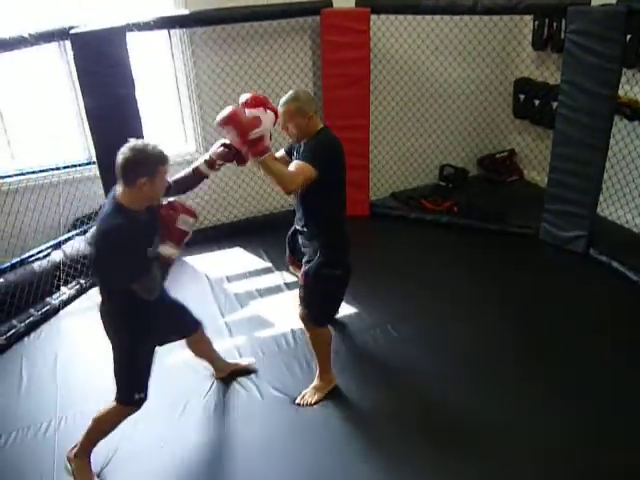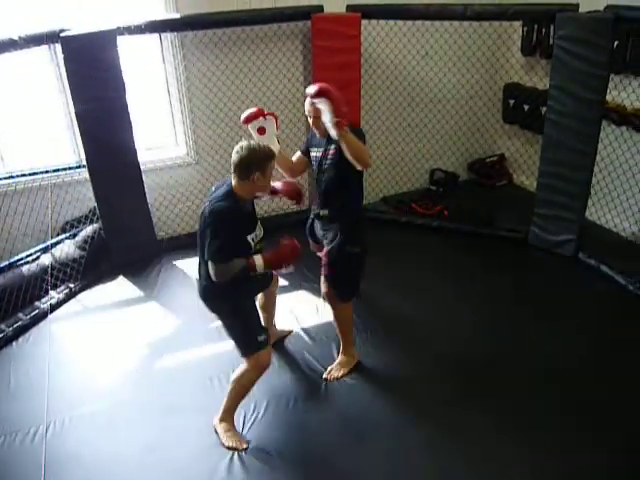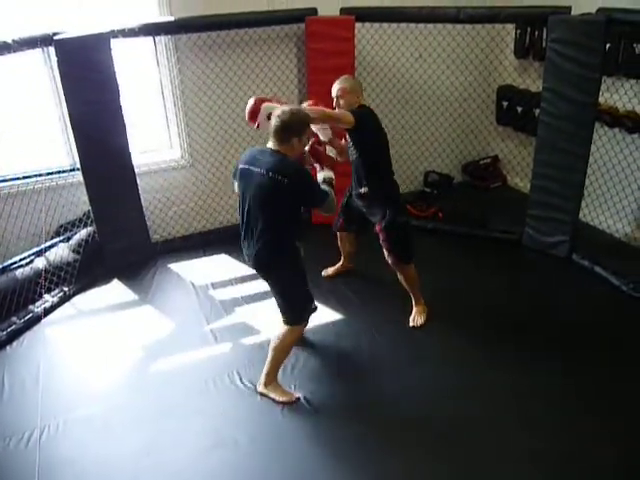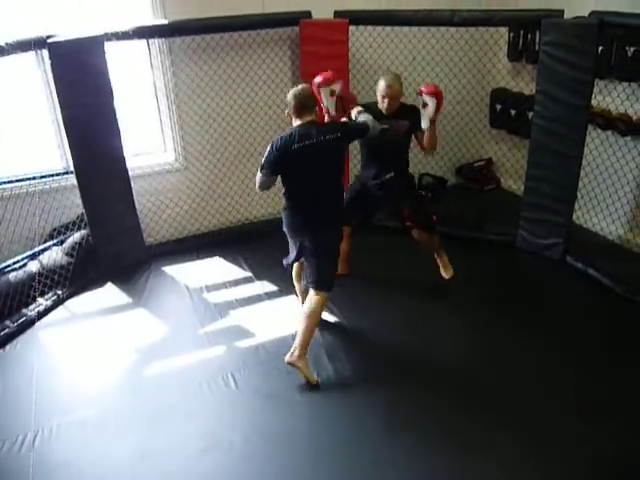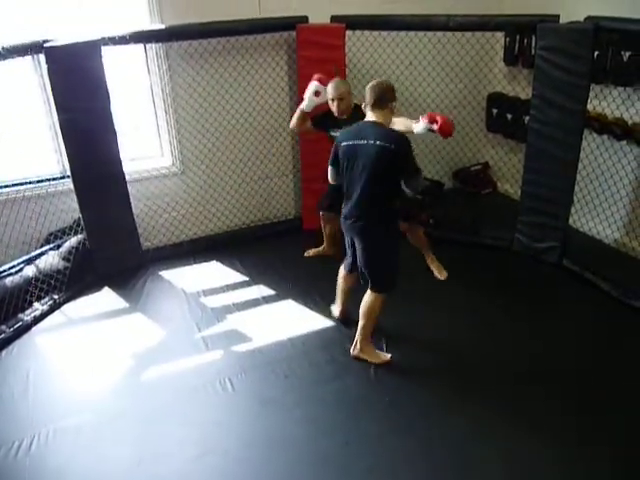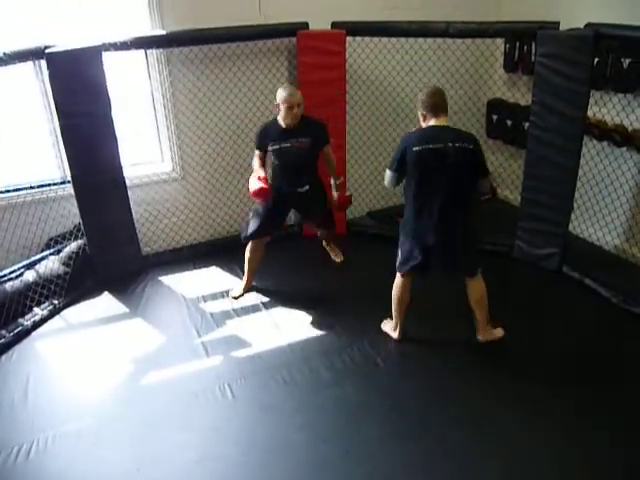
dt=0.5s
person 1, frame 1
left shoulder: (127, 195)
right shoulder: (116, 231)
left elbow: (172, 188)
right elbow: (149, 289)
left wrist: (210, 162)
right wrist: (171, 242)
left hip: (151, 303)
right hip: (131, 319)
left knee: (195, 329)
right knee: (129, 402)
left ankle: (222, 367)
person 1, frame 2
left shoulder: (237, 186)
right shoulder: (223, 212)
right elbow: (220, 272)
left wrist: (275, 188)
right wrist: (266, 260)
left hip: (240, 273)
right hip: (223, 291)
left knee: (271, 279)
right knee: (259, 359)
left ankle: (270, 330)
right ankle: (224, 419)
person 1, frame 3
left shoulder: (248, 157)
right shoulder: (293, 174)
left elbow: (238, 188)
right elbow: (330, 208)
right wrist: (326, 177)
left hip: (255, 246)
right hip: (274, 256)
right knee: (296, 322)
left ankle: (301, 305)
right ankle: (268, 381)
person 1, frame 4
left shoulder: (282, 143)
right shoulder: (337, 131)
left elbow: (262, 185)
right elbow: (370, 126)
right wrist: (359, 114)
left hip: (294, 221)
right hip: (325, 223)
left knee: (300, 261)
right knee: (319, 290)
left ankle: (303, 304)
right ankle: (299, 353)
person 1, frame 5
left shoulder: (346, 135)
right shoulder: (397, 141)
left elbow: (332, 178)
right elbow: (415, 185)
right wrist: (399, 173)
left hip: (350, 217)
right hip: (377, 223)
left knee: (352, 263)
right knee: (378, 286)
left ankle: (339, 305)
right ankle: (361, 345)
person 1, frame 6
left shoulder: (411, 141)
right shoulder: (469, 142)
left elbow: (390, 181)
right elbow: (485, 187)
left hip: (417, 223)
right hip: (456, 224)
left knee: (404, 274)
right knee: (472, 275)
left ankle: (396, 325)
right ankle: (484, 329)
person 2, frame 1
left shoulder: (325, 146)
right shoulder: (302, 141)
left elbow: (289, 184)
right elbow: (274, 165)
left wrist: (258, 147)
right wrist: (258, 137)
left hip: (326, 239)
right hip: (306, 230)
left knee: (310, 314)
right knee: (300, 269)
left ankle: (325, 378)
right ankle: (327, 304)
person 2, frame 2
left shoulder: (350, 134)
right shoulder: (314, 136)
left elbow: (363, 163)
right elbow: (293, 169)
left wrist: (338, 127)
right wrist: (269, 145)
left hip: (344, 222)
right hip: (321, 215)
left knee: (333, 290)
right knee: (321, 250)
left ankle: (348, 353)
right ankle: (342, 277)
person 2, frame 3
left shoulder: (363, 116)
right shoulder: (352, 119)
left elbow: (328, 116)
right elbow: (347, 151)
right wrist: (328, 143)
left hip: (383, 196)
right hip: (359, 191)
left knee: (397, 256)
right knee: (343, 227)
left ankle: (418, 303)
right ankle: (346, 263)
person 2, frame 4
left shoulder: (411, 113)
right shoulder: (363, 111)
left elbow: (428, 148)
left wrist: (429, 123)
left hip: (399, 182)
right hip: (367, 181)
left knee: (421, 230)
right knee: (342, 224)
left ankle: (440, 256)
right ankle: (341, 266)
person 2, frame 5
left shoulder: (368, 116)
right shoulder: (329, 117)
left elbow: (395, 123)
right elbow: (295, 127)
left wrist: (419, 125)
right wrist: (307, 104)
left knee: (404, 221)
right knee: (327, 211)
left ankle: (430, 258)
right ankle: (329, 247)
person 2, frame 6
left shoulder: (315, 127)
right shoulder: (266, 131)
left elbow: (328, 156)
right elbow: (258, 158)
left wrist: (336, 184)
right wrist: (259, 174)
left hip: (309, 188)
right hip: (279, 190)
left knee: (325, 228)
right knee: (257, 237)
left ankle: (329, 244)
right ankle: (247, 281)
